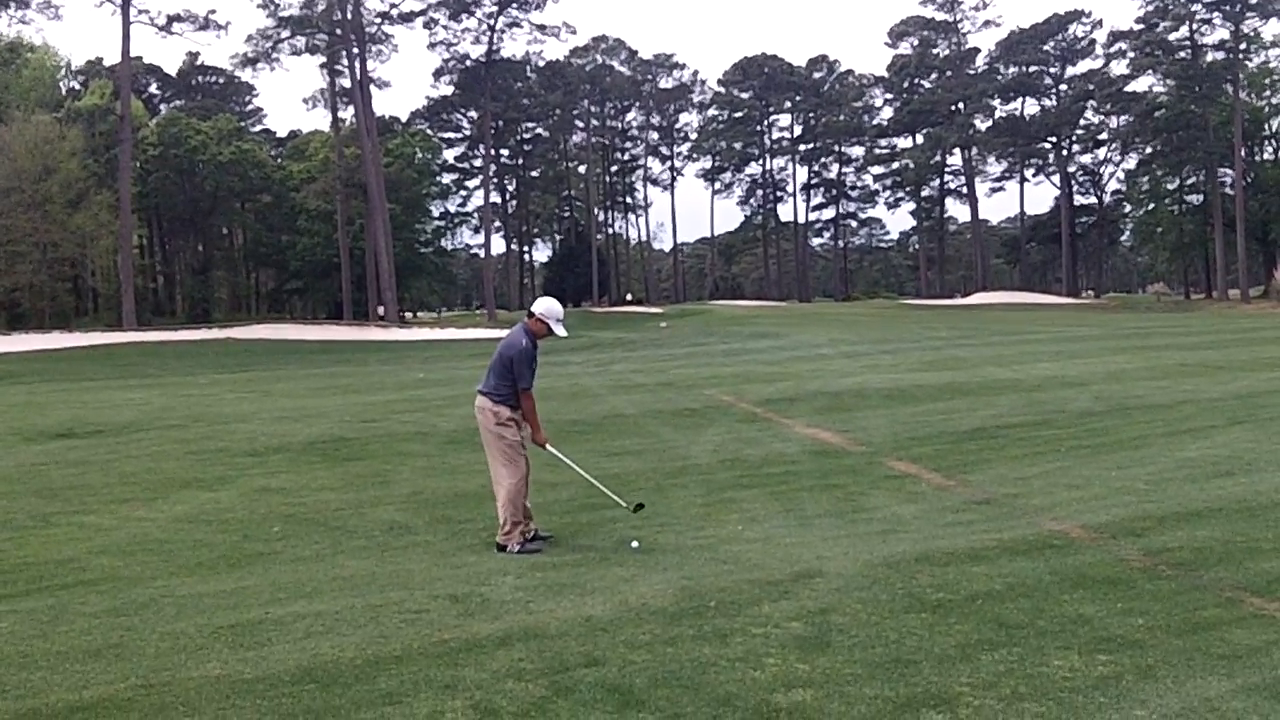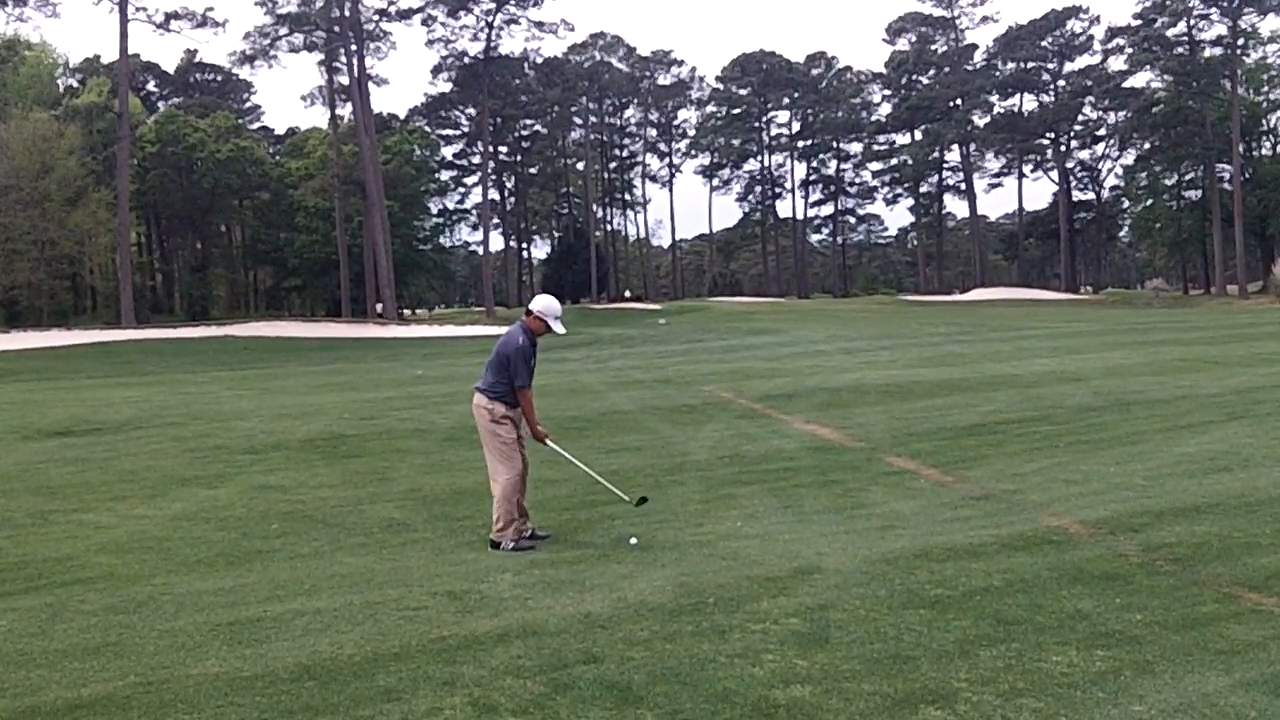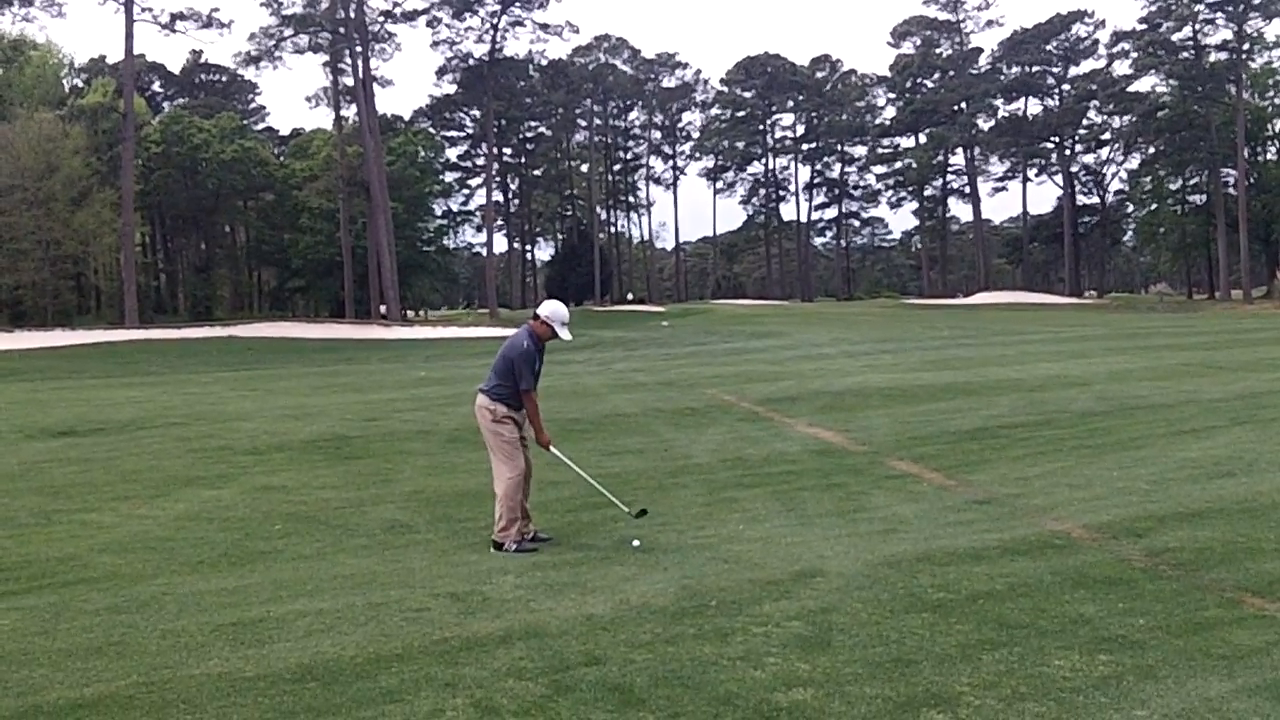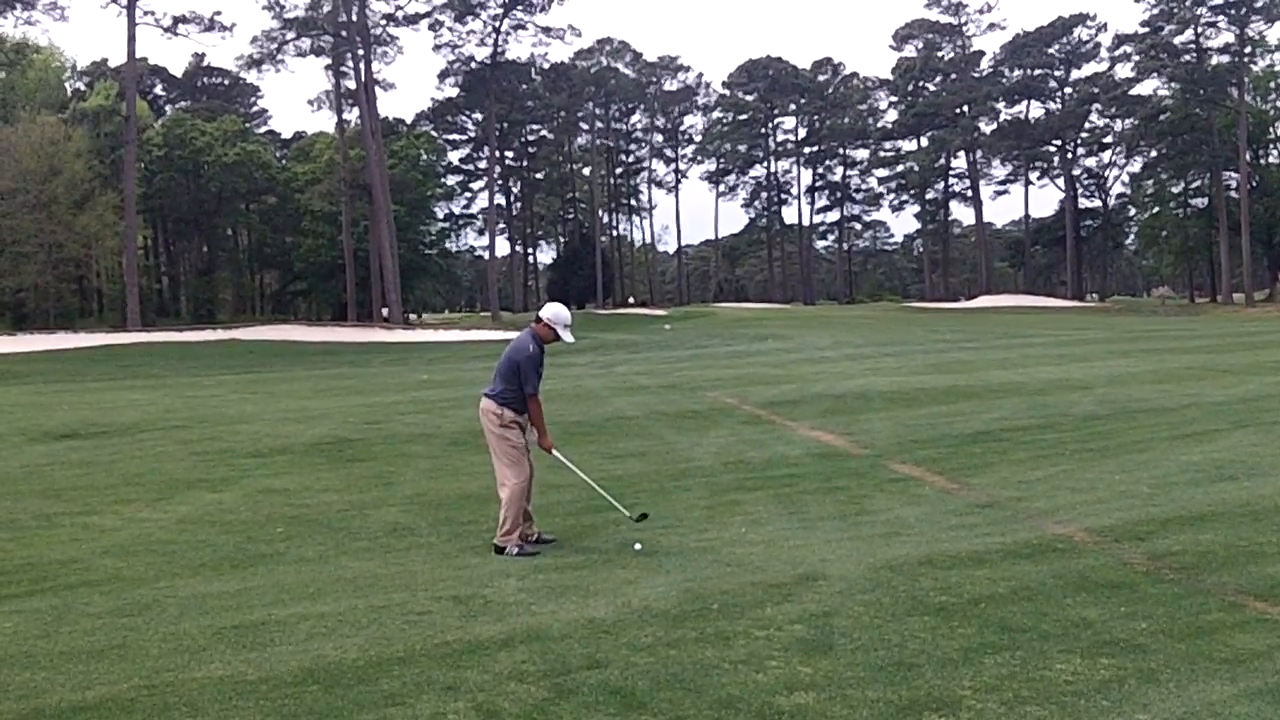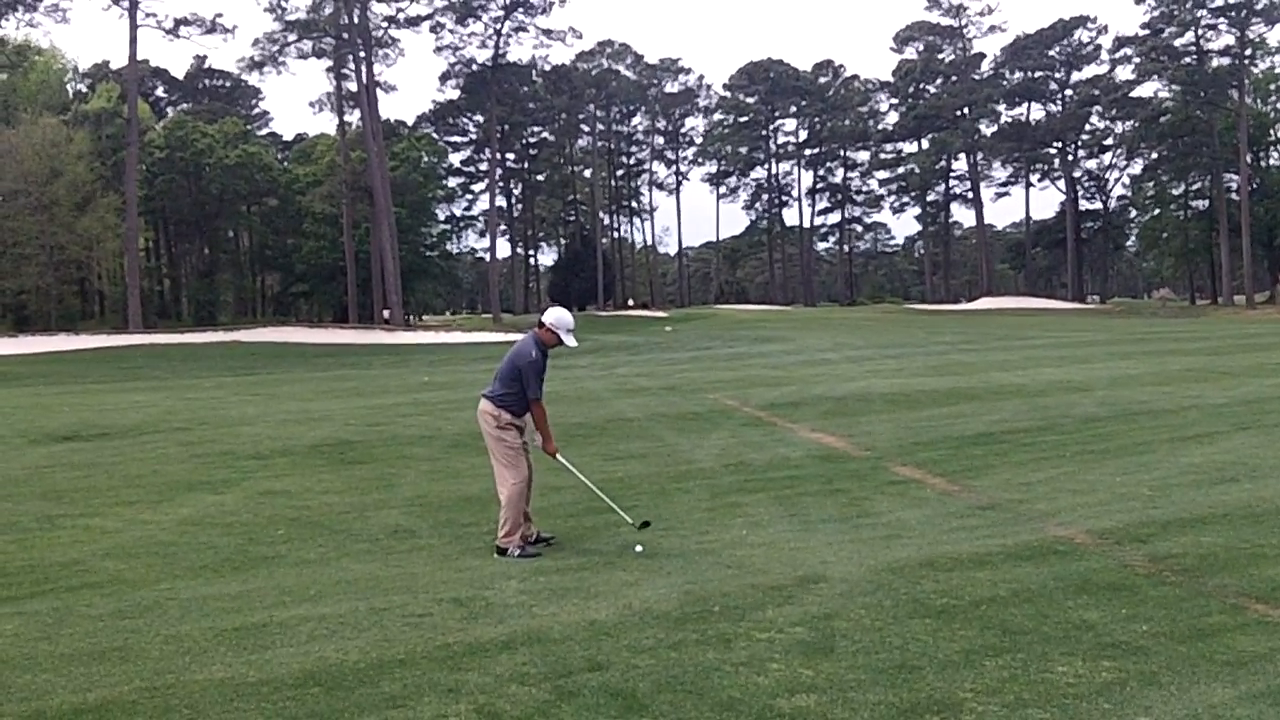
dt=0.5s
person 1, frame 1
left shoulder: (526, 338)
right shoulder: (521, 345)
left elbow: (524, 391)
right elbow: (525, 394)
left wrist: (530, 424)
right wrist: (537, 431)
left hip: (504, 409)
right hip: (496, 410)
left knee: (519, 470)
right knee: (511, 474)
left ankle: (524, 528)
right ankle: (508, 540)
person 1, frame 2
left shoulder: (526, 338)
right shoulder: (518, 343)
left elbow: (524, 387)
right elbow: (522, 391)
left wrist: (530, 421)
right wrist: (534, 427)
left hip: (504, 408)
right hip: (493, 409)
left knee: (519, 468)
right knee: (508, 471)
left ankle: (520, 527)
right ankle: (502, 537)
person 1, frame 3
left shoulder: (533, 341)
right shoulder: (524, 347)
left elbow: (529, 391)
right elbow: (527, 394)
left wrist: (533, 424)
right wrist: (540, 432)
left hip: (508, 409)
right hip: (495, 410)
left knee: (523, 469)
right knee: (511, 471)
left ankle: (522, 528)
right ankle: (504, 538)
person 1, frame 4
left shoulder: (532, 342)
right shoulder: (528, 350)
right elbow: (532, 398)
left wrist: (535, 427)
right wrist: (543, 435)
left hip: (510, 413)
right hip: (500, 414)
left knee: (524, 474)
right knee: (515, 477)
left ankle: (525, 532)
right ankle: (506, 542)
person 1, frame 5
left shoulder: (535, 346)
right shoulder: (531, 356)
left elbow: (532, 400)
right elbow: (536, 403)
left wrist: (542, 433)
right wrist: (547, 439)
left hip: (509, 415)
right hip: (498, 416)
left knee: (524, 474)
right knee: (514, 478)
left ankle: (525, 531)
right ankle: (508, 544)
